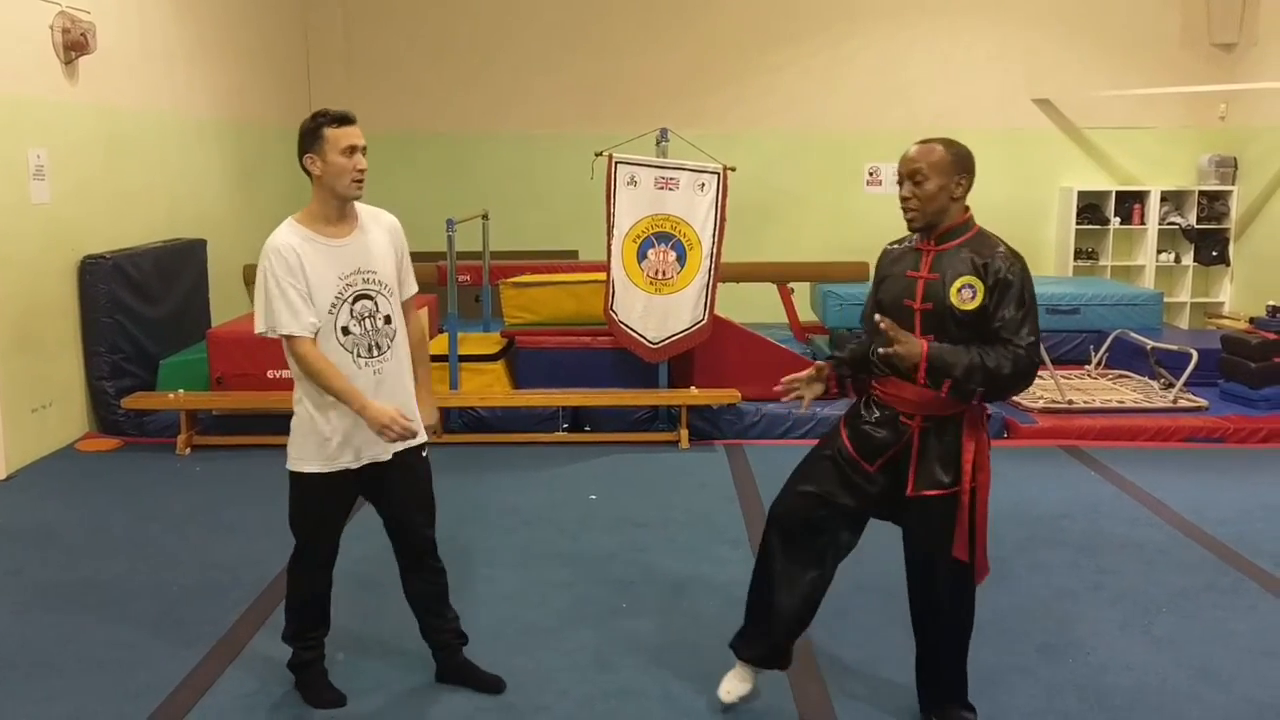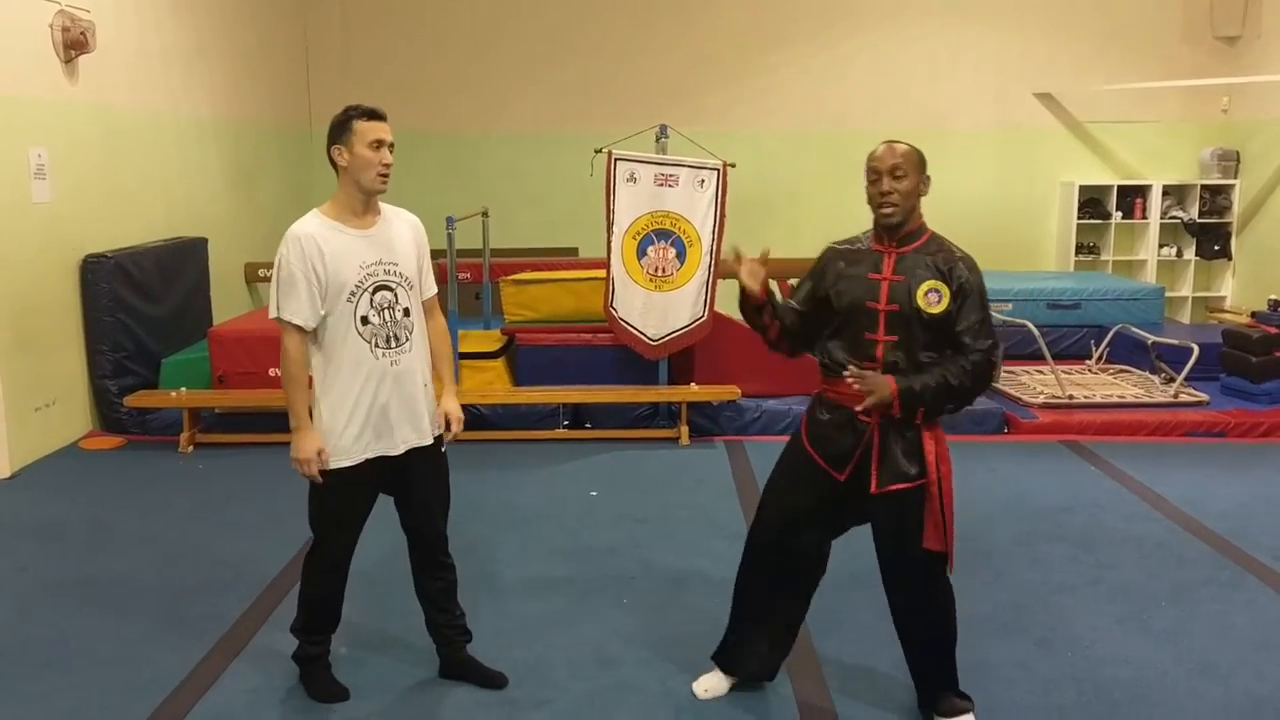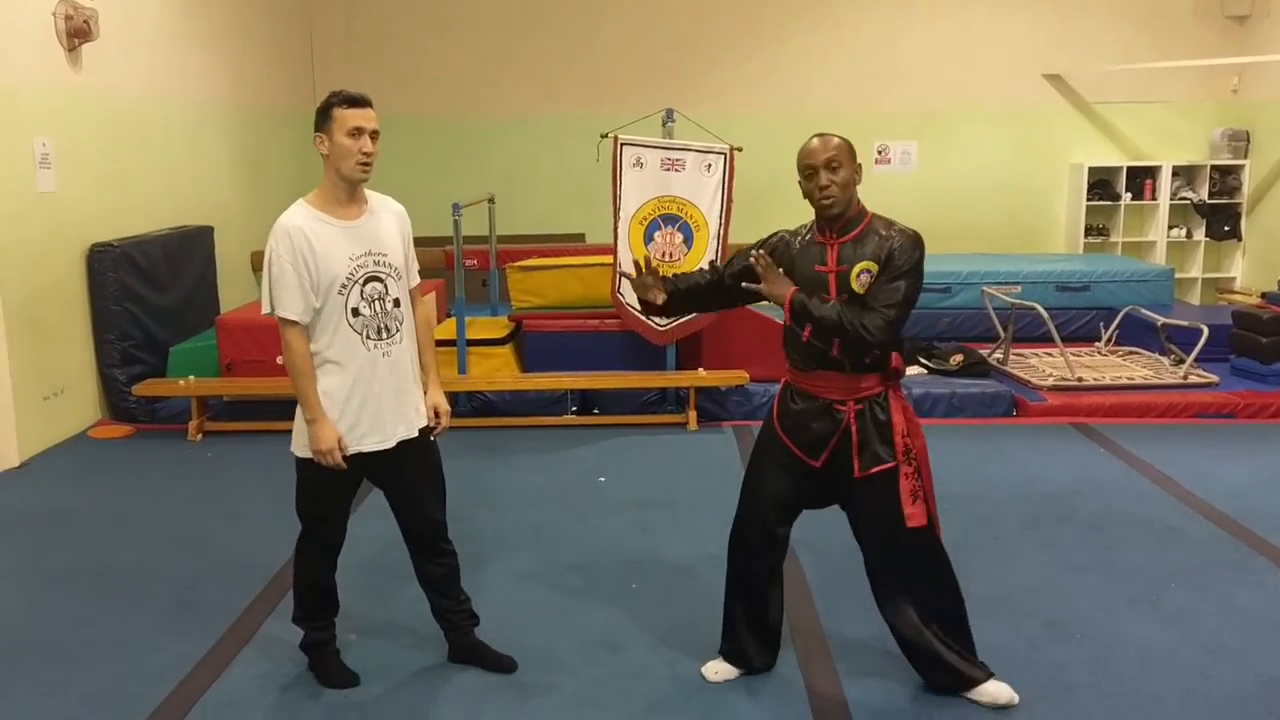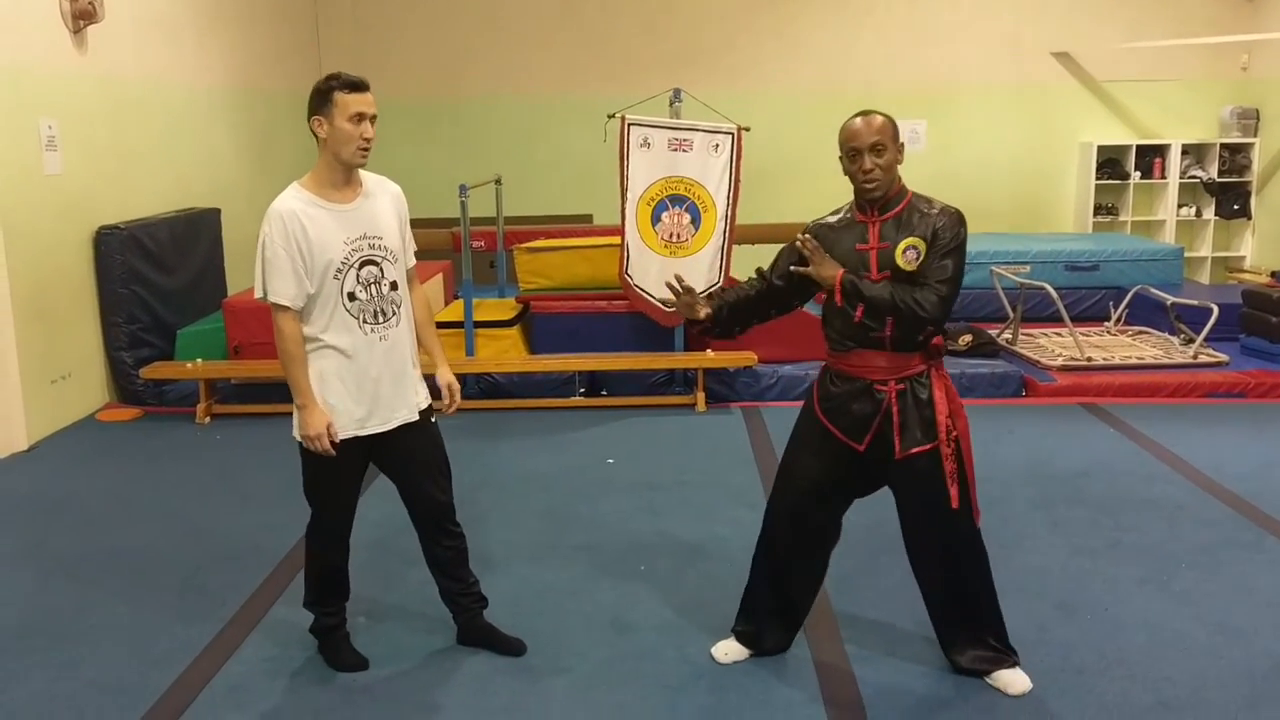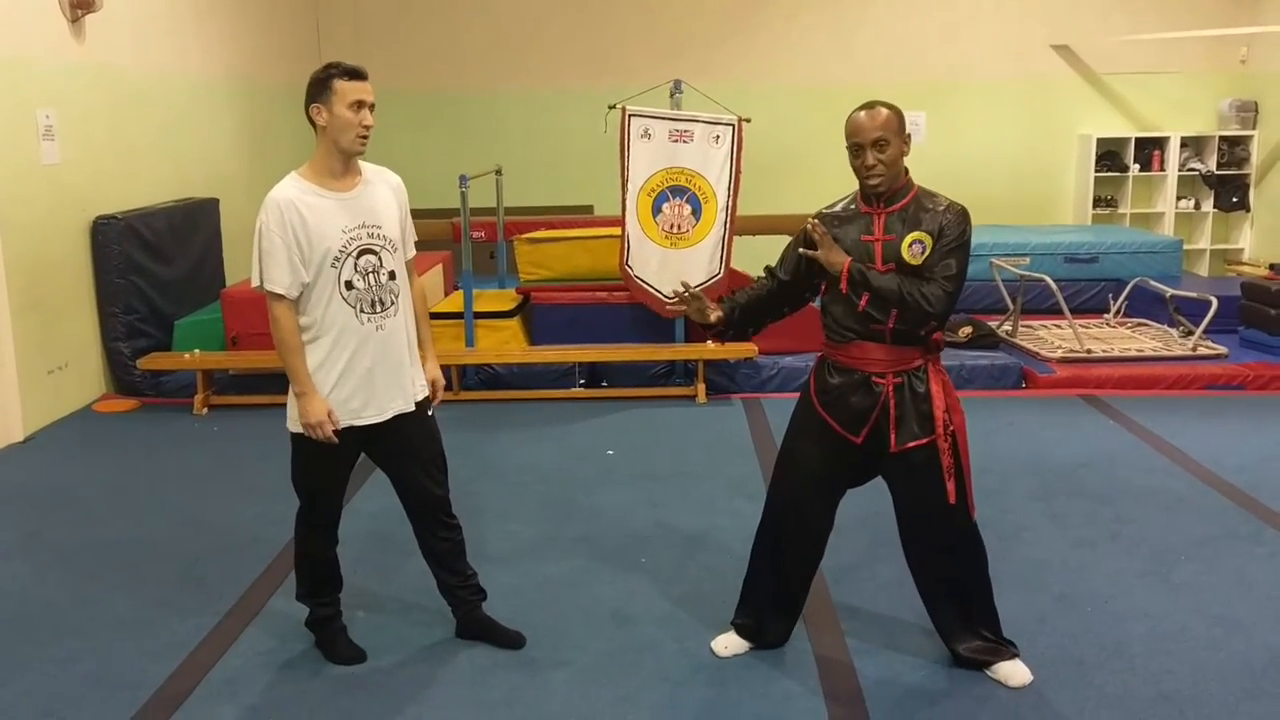
dt=0.5s
person 1, frame 1
left shoulder: (386, 227)
right shoulder: (286, 249)
right elbow: (302, 348)
left wrist: (424, 395)
right wrist: (367, 409)
left hip: (400, 432)
right hip: (325, 443)
left knee: (420, 548)
right knee: (314, 557)
left ankle: (449, 655)
right ankle: (307, 663)
person 1, frame 2
left shoulder: (409, 227)
right shoulder: (308, 238)
right elbow: (294, 340)
left wrist: (447, 390)
right wrist: (302, 429)
left hip: (416, 427)
right hip: (345, 436)
left knee: (431, 544)
right knee: (331, 552)
left ankle: (453, 650)
right ankle: (312, 656)
person 1, frame 3
left shoulder: (393, 215)
right shoulder: (295, 230)
right elbow: (292, 334)
left wrist: (432, 383)
right wrist: (317, 420)
left hip: (403, 417)
right hip: (336, 428)
left knee: (430, 531)
right knee: (321, 542)
left ankle: (460, 635)
right ankle: (319, 644)
person 1, frame 4
left shoulder: (389, 196)
right shoulder: (289, 215)
right elbow: (285, 319)
left wrist: (439, 361)
right wrist: (307, 405)
left hip: (404, 399)
right hip: (336, 412)
left knee: (438, 513)
right knee: (330, 528)
left ankle: (470, 618)
right ankle: (330, 628)
person 1, frame 5
left shoulder: (389, 186)
right shoulder: (286, 204)
right elbow: (281, 307)
left wrist: (428, 356)
right wrist: (306, 393)
left hip: (400, 392)
right hip: (330, 402)
left knee: (434, 506)
right knee: (320, 518)
left ankle: (469, 610)
right ankle: (325, 620)
person 2, frame 1
left shoulder: (997, 264)
right shoulder: (895, 256)
left elbow: (1018, 363)
left wrist: (928, 355)
right wrist: (835, 371)
left hip: (946, 440)
right hip: (875, 423)
left knee: (943, 579)
right knee: (796, 518)
right ankle: (756, 653)
person 2, frame 2
left shoulder: (953, 269)
right shoulder: (840, 259)
left elbow: (978, 364)
right elbow: (795, 332)
left wrist: (903, 391)
right wrist: (759, 299)
left hip: (905, 440)
right hip: (830, 428)
left knee: (918, 574)
right knee: (777, 544)
right ankle: (741, 662)
person 2, frame 3
left shoulder: (898, 245)
right shoulder: (786, 246)
left elbow: (873, 331)
right elbow: (721, 282)
left wrist: (793, 301)
right wrist: (666, 294)
left hip: (873, 419)
right hip: (801, 413)
left knee: (909, 547)
right knee: (754, 533)
left ankle: (959, 669)
right ankle: (746, 650)
person 2, frame 4
left shoulder: (940, 224)
right shoulder: (827, 231)
left elbow: (927, 309)
right elbow: (769, 290)
left wrist: (842, 282)
right wrist: (710, 311)
left hip: (916, 400)
right hip: (842, 396)
left knee: (948, 532)
right knee: (793, 516)
left ankle: (984, 651)
right ankle: (760, 631)
person 2, frame 5
left shoulder: (945, 219)
right shoulder: (831, 221)
left elbow: (932, 304)
right elbow: (780, 288)
left wrist: (850, 270)
right wrist: (723, 315)
left hip: (912, 395)
right hip: (837, 389)
left knee: (943, 526)
right knee: (791, 510)
left ankle: (983, 644)
right ankle: (759, 625)
